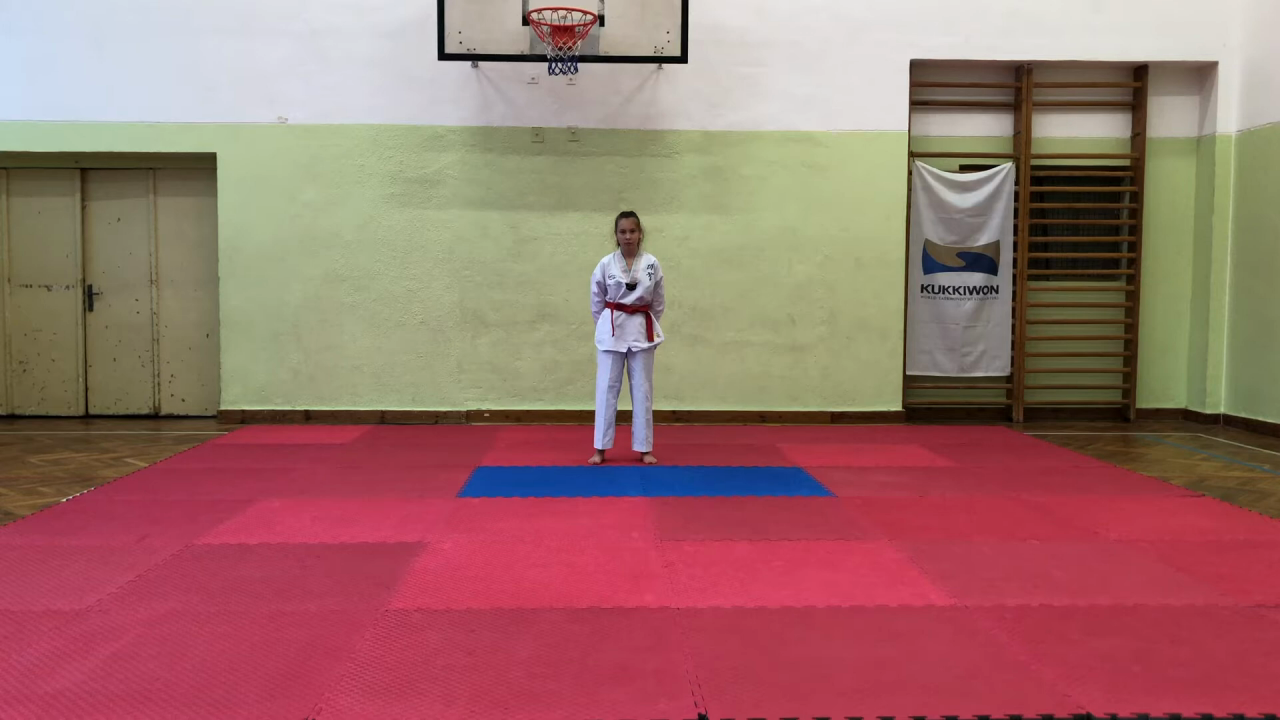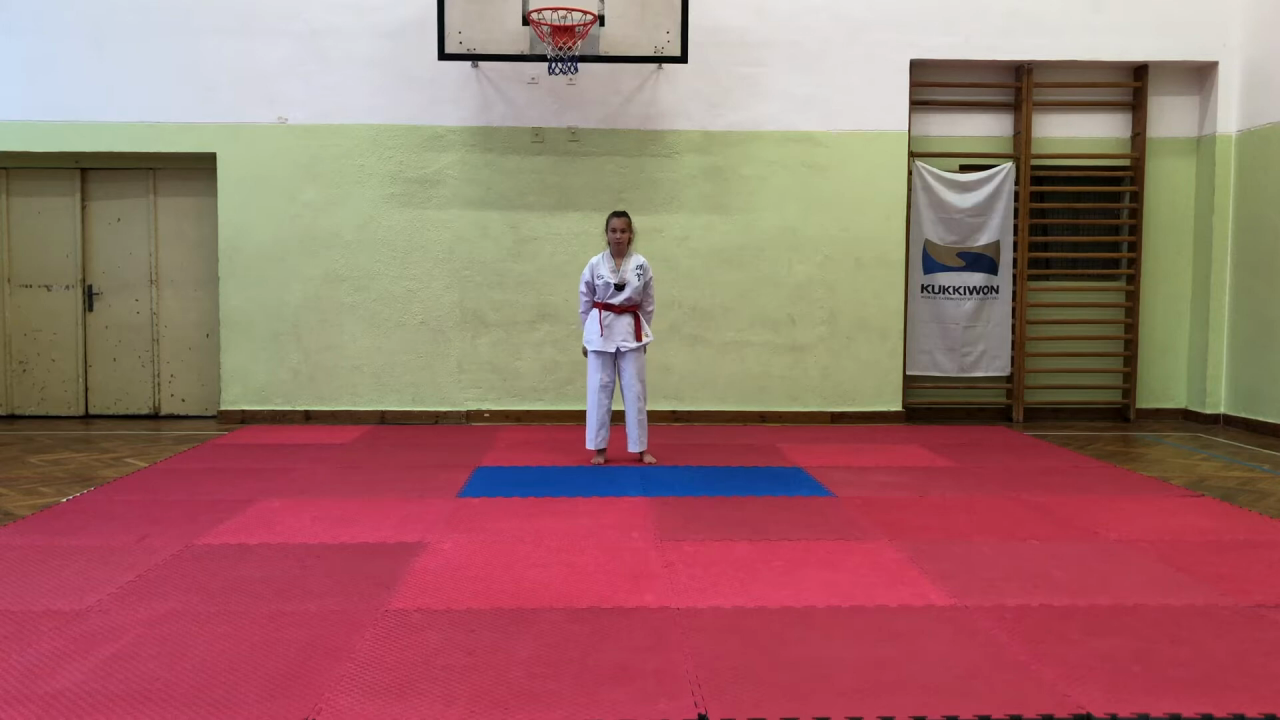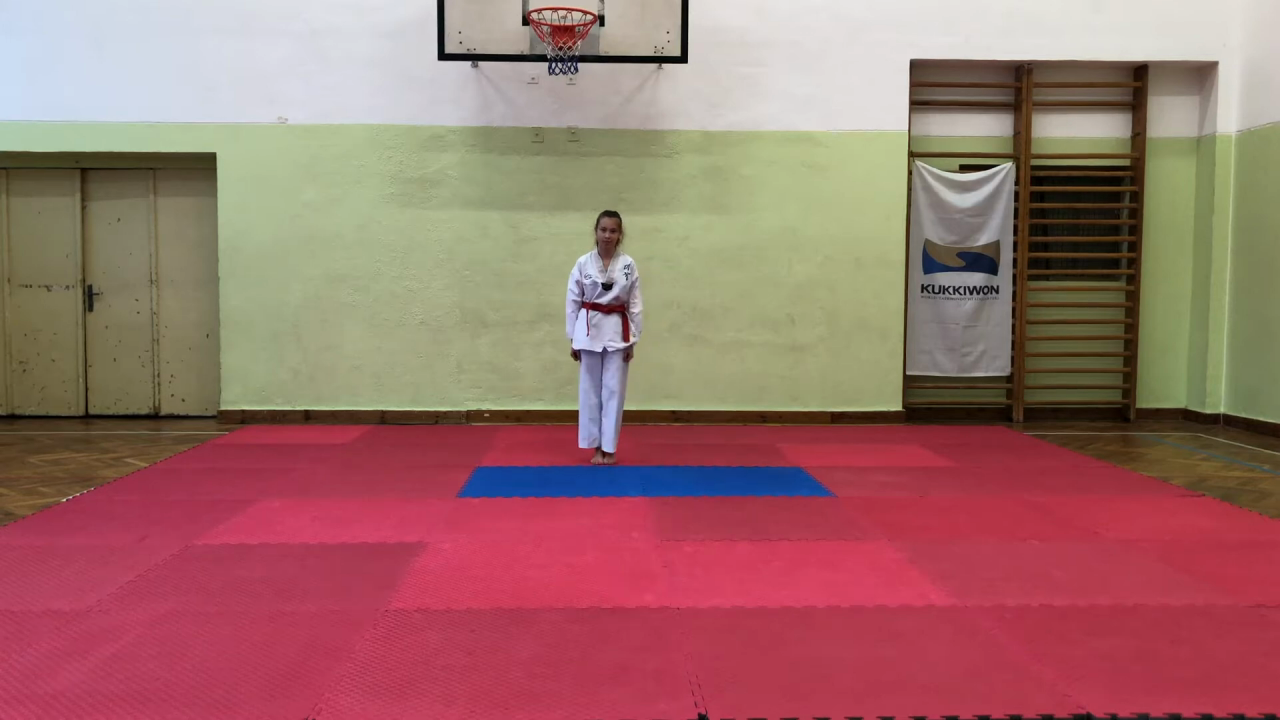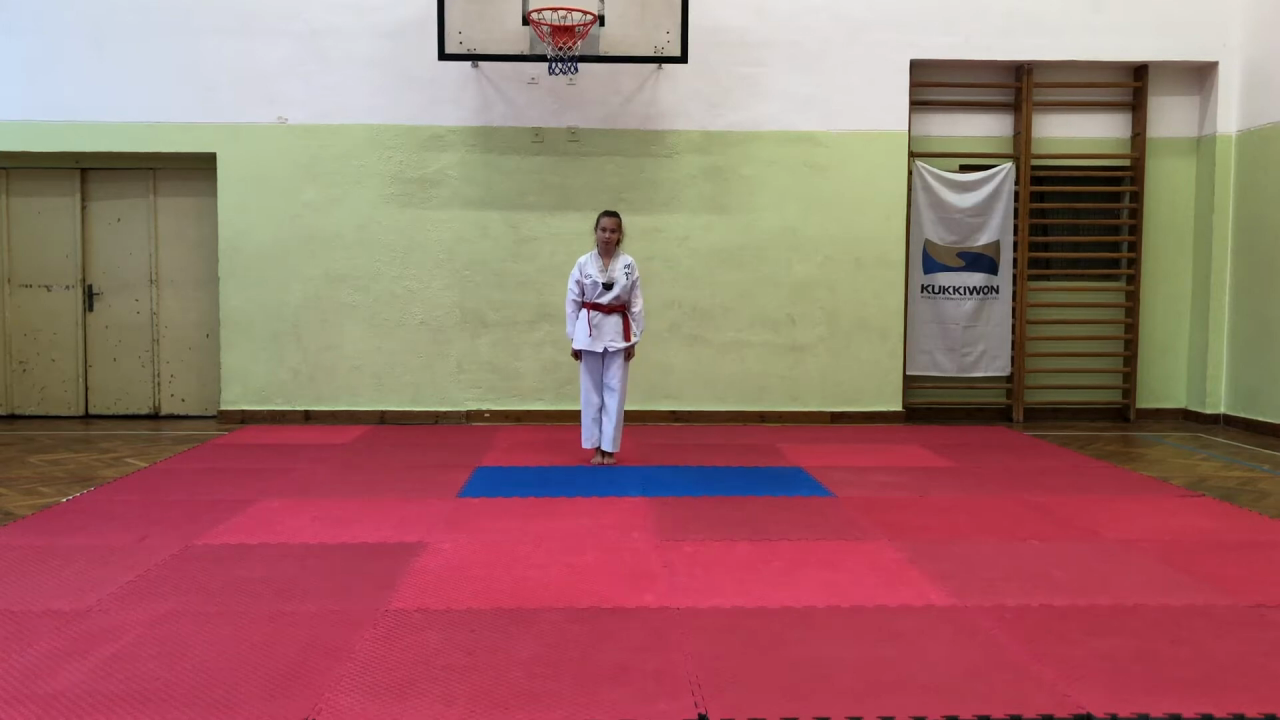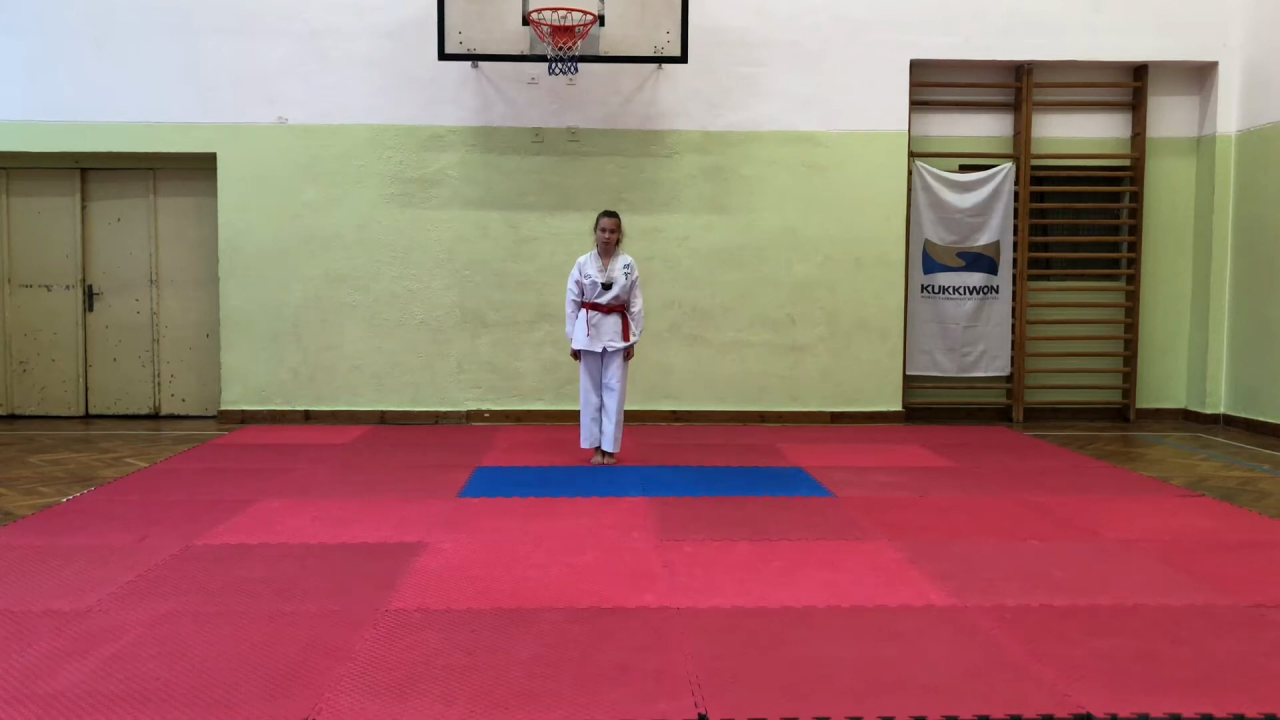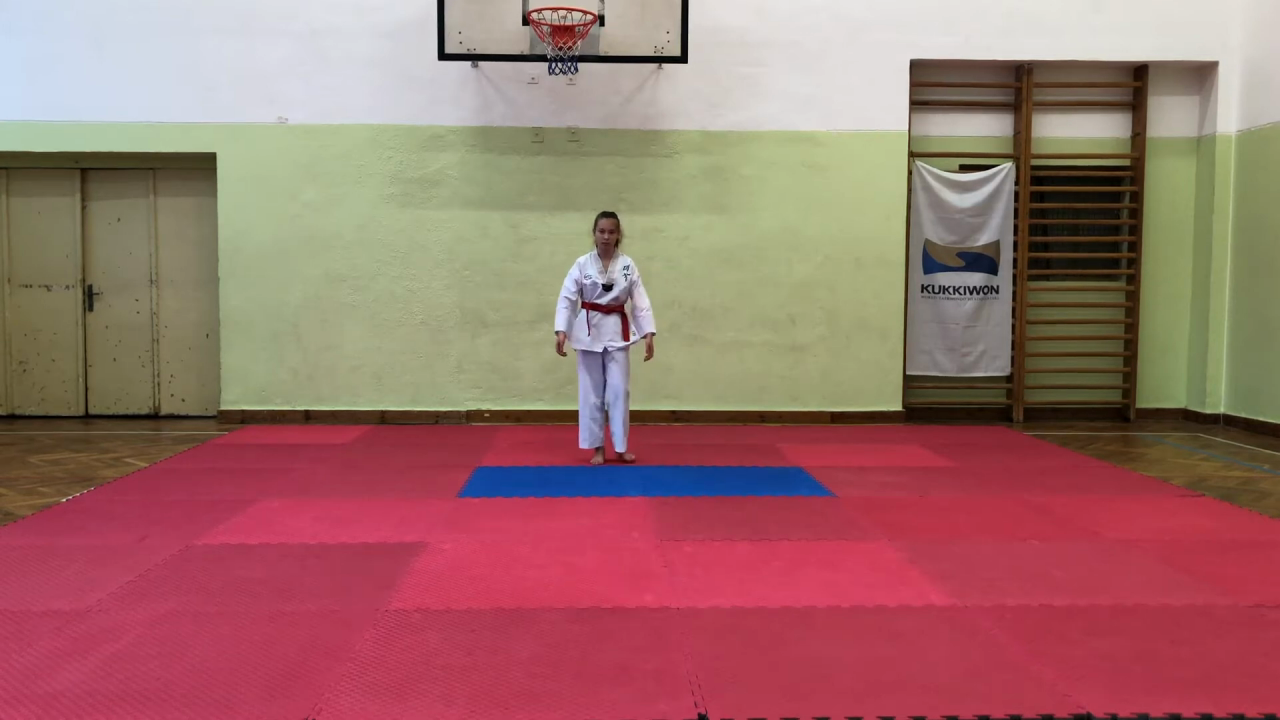
dt=0.5s
person 1, frame 1
left shoulder: (652, 264)
right shoulder: (606, 264)
left elbow: (658, 303)
right elbow: (597, 302)
left wrist: (648, 329)
right wrist: (607, 328)
left hip: (641, 330)
right hip: (612, 329)
left knee: (642, 389)
right knee: (607, 388)
left ankle: (644, 448)
right ankle: (600, 449)
person 1, frame 2
left shoulder: (641, 264)
right shoulder: (595, 264)
left elbow: (648, 304)
right elbow: (585, 302)
left wrist: (641, 332)
right wrist: (586, 336)
left hip: (630, 330)
right hip: (601, 329)
left knee: (635, 389)
right knee: (599, 388)
left ankle: (641, 448)
right ankle: (599, 447)
person 1, frame 3
left shoulder: (628, 265)
right shoulder: (583, 263)
left elbow: (635, 305)
right elbow: (573, 303)
left wrist: (632, 341)
right wrist: (573, 339)
left hip: (617, 331)
right hip: (589, 330)
left knee: (614, 390)
right knee: (591, 390)
left ankle: (609, 448)
right ankle: (597, 447)
person 1, frame 4
left shoulder: (629, 264)
right shoulder: (583, 263)
left elbow: (636, 304)
right elbow: (573, 302)
left wrist: (633, 340)
right wrist: (574, 339)
left hip: (618, 331)
right hip: (590, 331)
left knee: (614, 389)
right knee: (592, 390)
left ankle: (609, 447)
right ankle: (596, 447)
person 1, frame 5
left shoulder: (628, 264)
right shoulder: (583, 263)
left elbow: (635, 304)
right elbow: (572, 302)
left wrist: (632, 340)
right wrist: (573, 339)
left hip: (617, 331)
right hip: (589, 330)
left knee: (614, 390)
right knee: (591, 390)
left ankle: (610, 448)
right ankle: (596, 446)
person 1, frame 6
left shoulder: (628, 265)
right shoulder: (582, 264)
left elbow: (641, 301)
right elbow: (567, 298)
left wrist: (648, 333)
right wrist: (562, 330)
left hip: (617, 331)
right hip: (589, 331)
left knee: (619, 390)
right knee: (591, 391)
left ankle: (621, 447)
right ankle: (597, 447)
